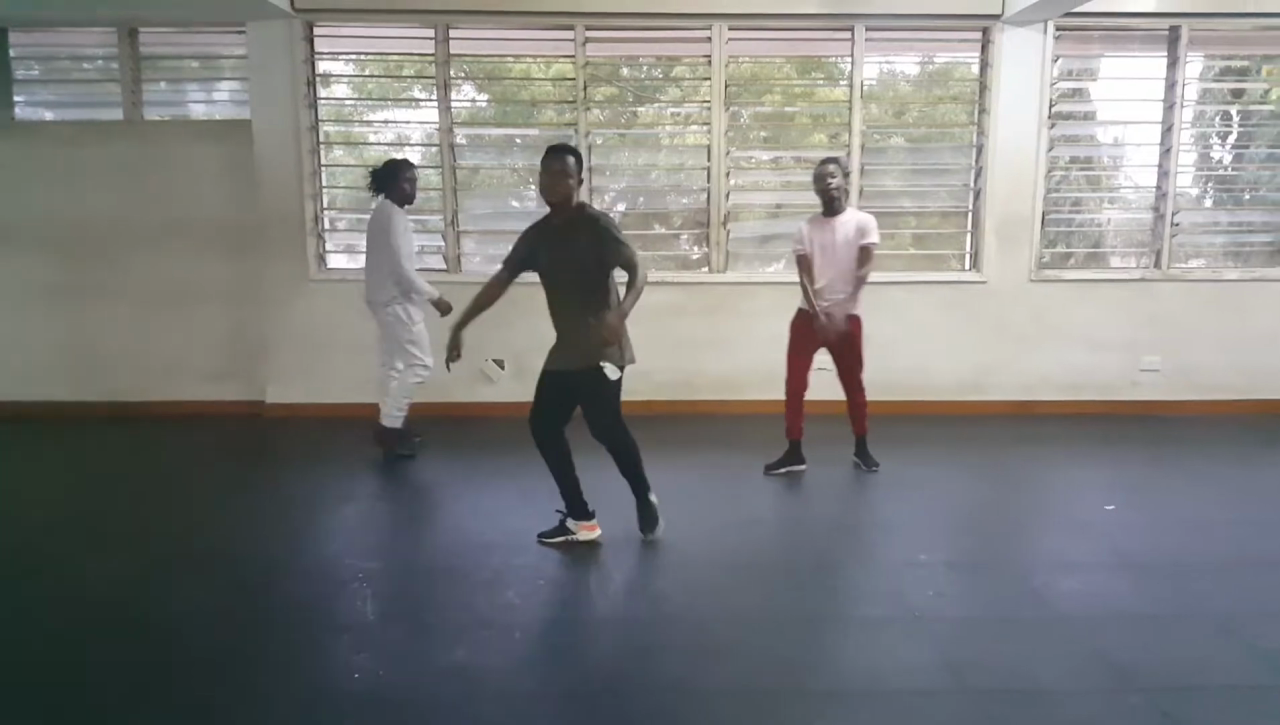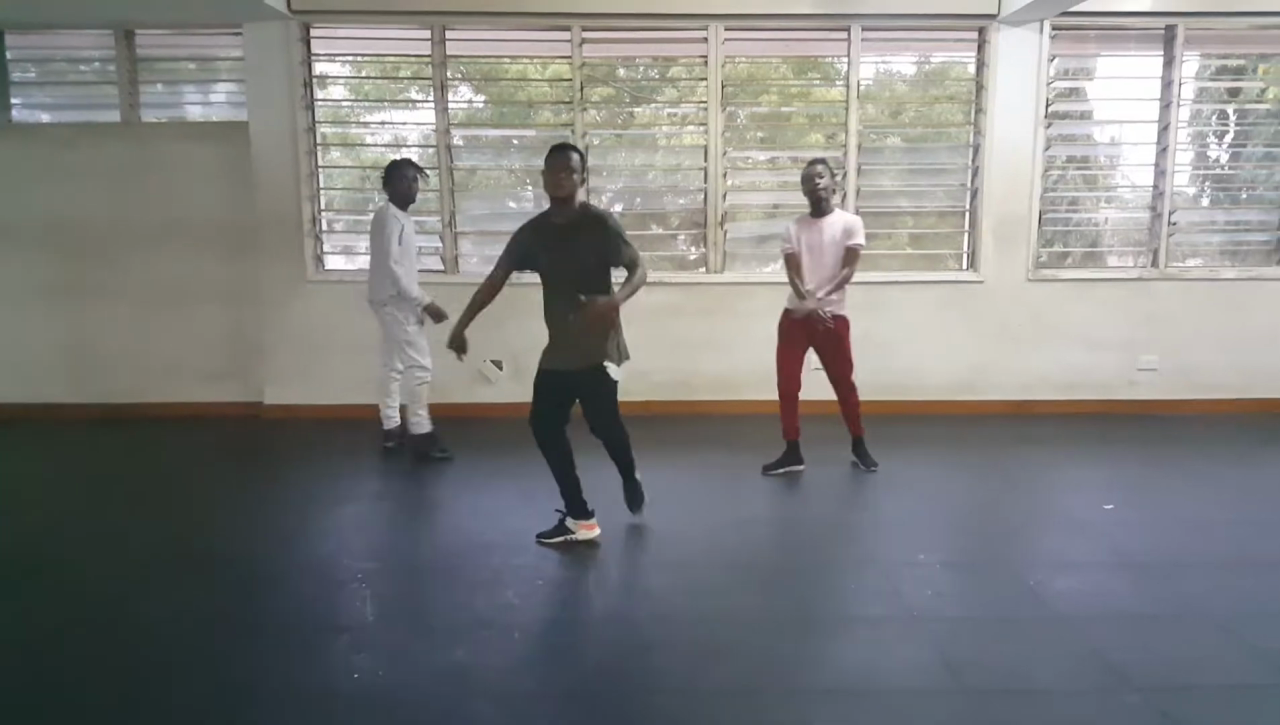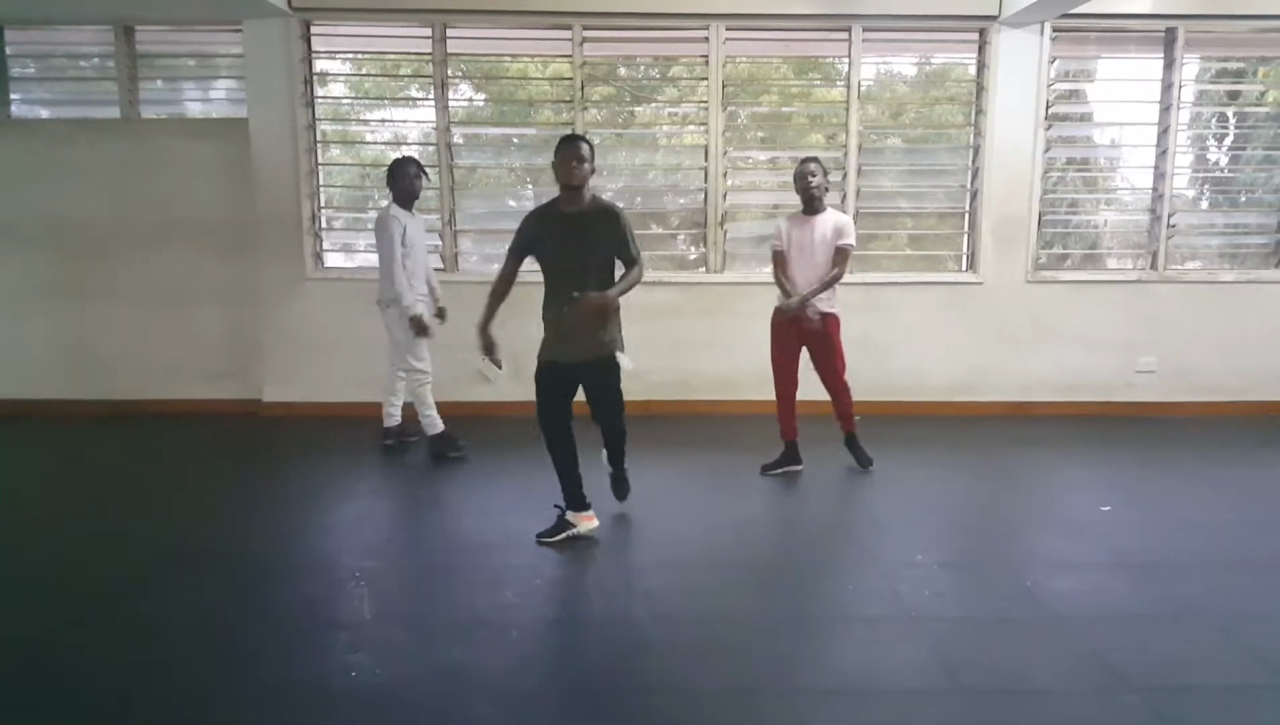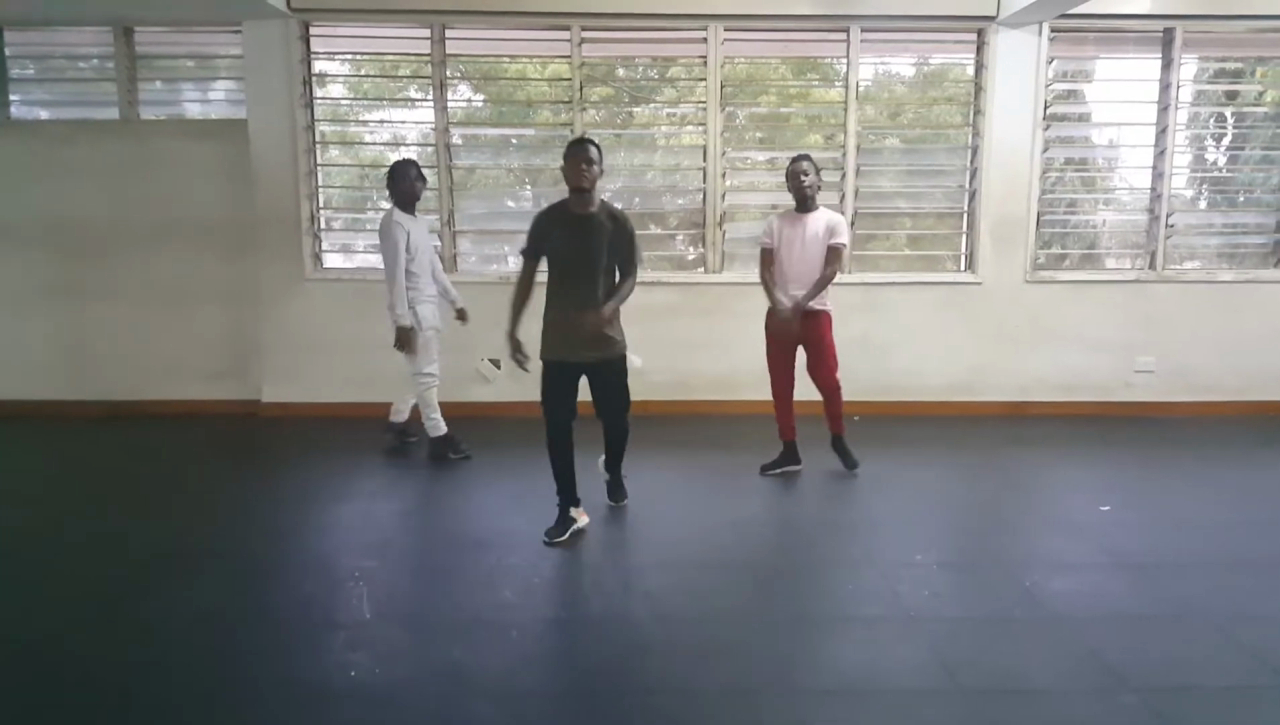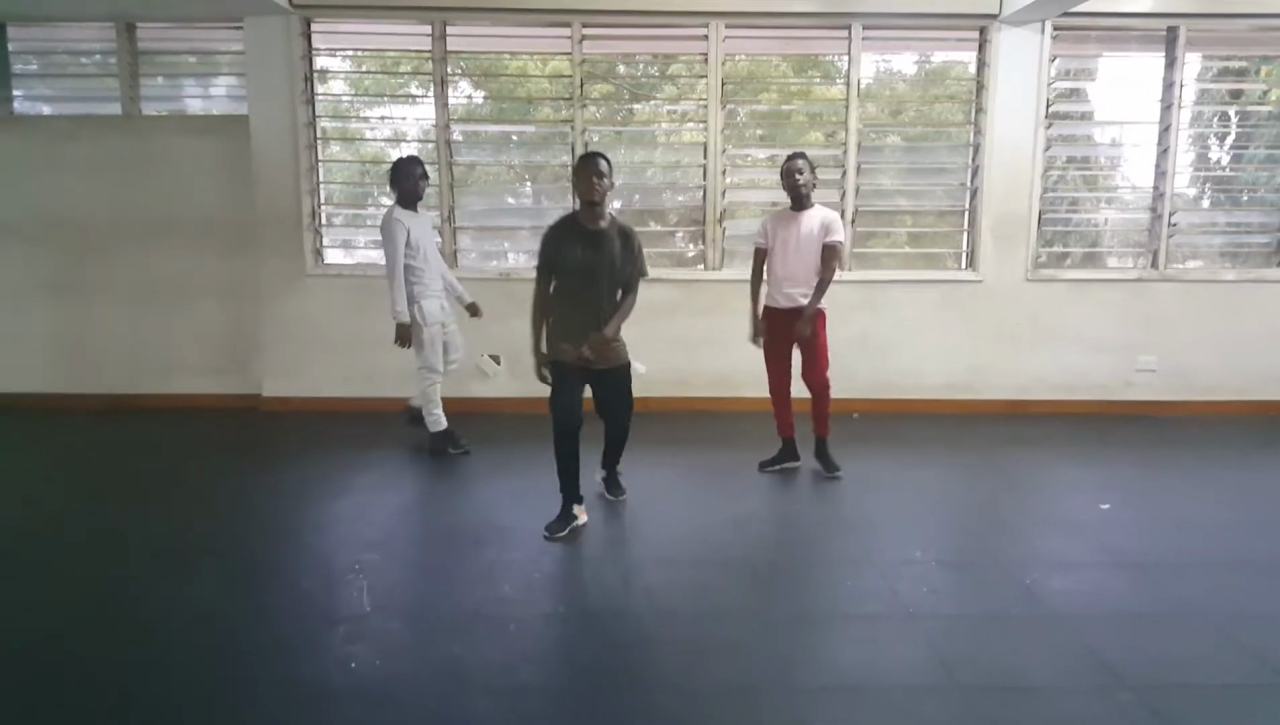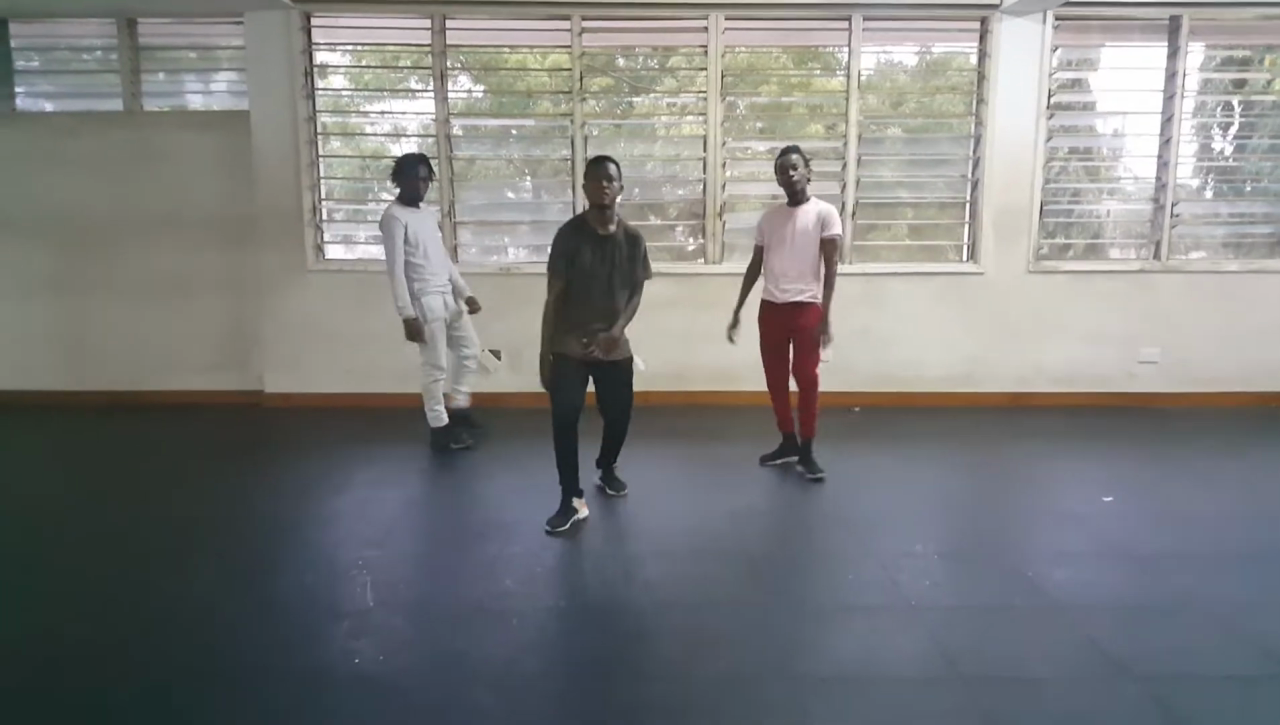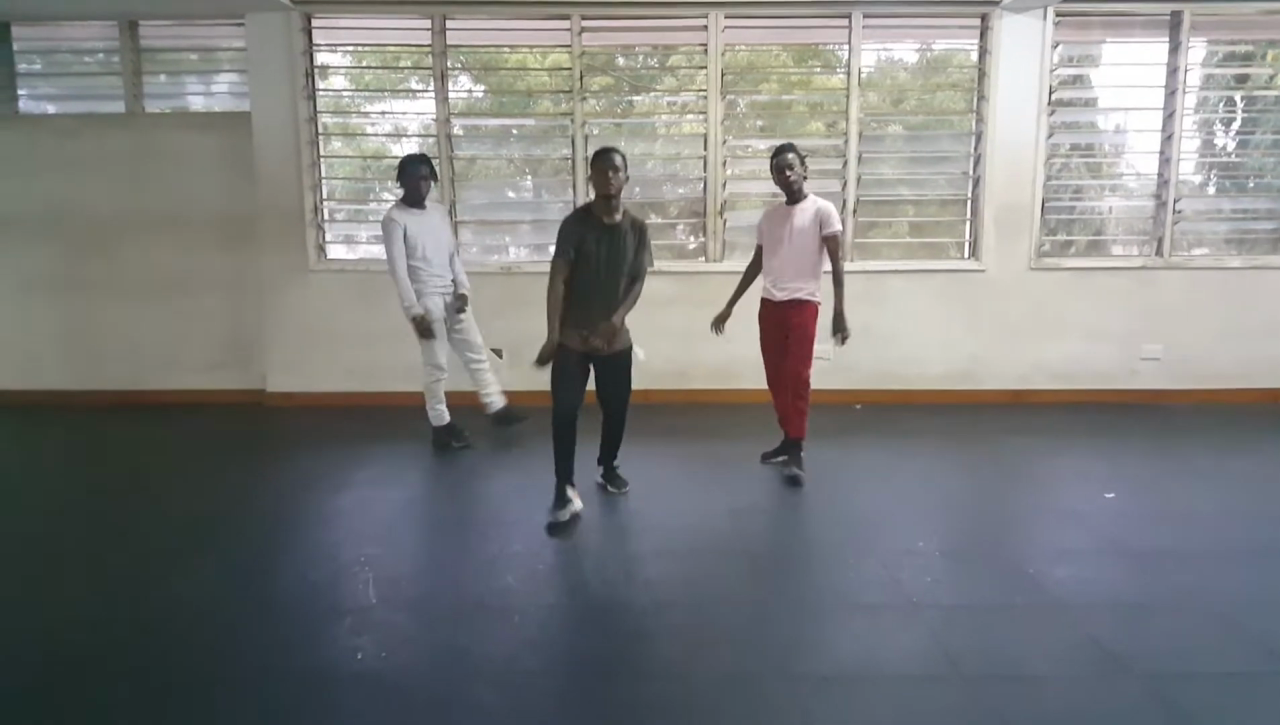
dt=0.1s
person 1, frame 1
left shoulder: (597, 225)
right shoulder: (536, 235)
left elbow: (637, 272)
right elbow: (501, 281)
left wrist: (621, 311)
right wrist: (460, 327)
left hip: (602, 348)
right hip: (565, 350)
left knee: (606, 426)
right knee: (543, 426)
left ankle: (644, 498)
right ankle: (581, 517)
person 1, frame 2
left shoulder: (601, 224)
right shoulder: (532, 232)
left elbow: (638, 270)
right elbow: (496, 279)
left wrist: (615, 299)
right wrist: (461, 325)
left hip: (597, 345)
right hip: (558, 348)
left knee: (604, 423)
right knee: (544, 425)
left ankle: (631, 482)
right ankle: (580, 517)
person 1, frame 3
left shoulder: (609, 216)
right shoulder: (537, 220)
left elbow: (636, 268)
right elbow: (508, 272)
left wrist: (609, 296)
right wrist: (485, 324)
left hip: (599, 335)
right hip: (557, 338)
left knee: (608, 414)
right knee: (552, 420)
left ankle: (618, 469)
right ankle: (577, 510)
person 1, frame 4
left shoulder: (616, 221)
right shoulder: (548, 220)
left elbow: (630, 277)
right elbow: (527, 276)
left wrist: (608, 310)
right wrist: (513, 331)
left hip: (604, 338)
right hip: (559, 338)
left knee: (615, 415)
right knee: (557, 420)
left ankle: (613, 471)
right ankle: (570, 508)
person 1, frame 5
left shoulder: (626, 237)
right shoulder: (558, 234)
left elbow: (630, 292)
right elbow: (541, 292)
left wrist: (610, 331)
right wrist: (537, 348)
left hip: (608, 345)
right hip: (564, 347)
left knee: (620, 419)
right knee: (566, 421)
left ankle: (610, 471)
right ankle: (572, 504)
person 1, frame 6
left shoulder: (633, 239)
right shoulder: (569, 235)
left elbow: (636, 293)
right elbow: (554, 296)
left wrist: (616, 331)
right wrist: (546, 352)
left hip: (612, 342)
right hip: (569, 342)
left knee: (619, 415)
right knee: (565, 412)
left ankle: (607, 468)
right ankle: (572, 499)
person 1, frame 7
left shoulder: (637, 229)
right shoulder: (575, 223)
left elbow: (637, 281)
right elbow: (557, 281)
left wrist: (617, 320)
right wrist: (552, 338)
left hip: (613, 334)
right hip: (573, 334)
left knee: (616, 406)
right knee: (565, 407)
left ankle: (607, 465)
right ankle: (566, 493)
person 2, frame 1
left shoulder: (863, 222)
right shoulder: (806, 227)
left elbow: (862, 270)
right elbow: (806, 277)
left wrist: (843, 310)
right wrist: (818, 312)
left hip: (845, 316)
right hip: (808, 315)
left knee: (853, 385)
right knee: (794, 384)
left ankle: (861, 448)
right ankle: (794, 453)
person 2, frame 2
left shoulder: (849, 223)
right shoulder: (793, 227)
left elbow: (847, 271)
right elbow: (794, 275)
left wrist: (819, 301)
right wrist: (810, 305)
left hip: (833, 315)
right hip: (795, 315)
left knee: (844, 384)
right knee: (787, 385)
left ankle: (859, 446)
right ankle: (792, 453)
person 2, frame 3
left shoulder: (841, 222)
right shoulder: (785, 225)
left elbow: (838, 270)
right elbow: (779, 272)
left wrist: (805, 300)
right wrist: (795, 302)
left hip: (823, 313)
right hip: (786, 314)
left knee: (836, 382)
right knee: (784, 385)
left ankle: (852, 440)
right ankle: (791, 452)
person 2, frame 4
left shoulder: (833, 221)
right shoulder: (775, 223)
left elbow: (830, 270)
right elbow: (765, 270)
left wrist: (800, 305)
right wrist: (779, 307)
left hip: (816, 312)
right hip: (779, 314)
left knee: (827, 380)
right knee: (781, 386)
left ankle: (838, 441)
right ankle: (789, 452)
person 2, frame 5
left shoulder: (828, 219)
right shoulder: (771, 222)
left elbow: (828, 270)
right elbow: (758, 270)
left wrist: (808, 315)
right wrist: (755, 315)
left hip: (810, 311)
right hip: (773, 311)
left knee: (817, 380)
right knee: (778, 384)
left ankle: (822, 447)
right ankle: (788, 448)
person 2, frame 6
left shoulder: (825, 212)
right shoulder: (768, 217)
left elbow: (831, 265)
right elbow: (755, 266)
left wrist: (825, 314)
right wrist: (737, 311)
left hip: (806, 306)
right hip: (771, 306)
left knee: (806, 376)
right knee: (775, 379)
left ankle: (807, 450)
right ankle: (788, 443)
person 2, frame 7
left shoulder: (822, 210)
right shoulder: (769, 216)
left elbow: (836, 262)
right elbow: (756, 264)
left wrist: (839, 311)
right wrist: (729, 306)
left hip: (802, 302)
right hip: (770, 303)
left knee: (797, 374)
right knee: (775, 376)
left ankle: (796, 452)
right ankle: (788, 441)
person 3, frame 1
left shoulder: (386, 213)
right shoulder: (392, 215)
right elbow: (401, 266)
right wrist: (434, 296)
left hip: (384, 301)
right hip: (396, 302)
left knee: (392, 365)
right knee: (420, 363)
left ankle: (391, 426)
right ankle: (390, 426)
person 3, frame 2
left shoulder: (399, 216)
right shoulder: (390, 216)
right elbow: (392, 266)
left wrist: (418, 302)
right wrist: (424, 302)
left hip: (391, 301)
right hip: (395, 303)
left knee: (393, 366)
right knee: (419, 365)
left ankle: (391, 428)
right ankle: (421, 435)
person 3, frame 3
left shoulder: (415, 218)
right shoulder: (390, 218)
right elbow: (392, 269)
left wrist: (436, 300)
right wrist: (411, 312)
left hip: (416, 302)
right hip: (402, 305)
left knee: (401, 367)
right knee: (419, 369)
left ankle: (391, 426)
right ankle: (436, 435)
person 3, frame 4
left shoulder: (418, 221)
right shoulder: (394, 223)
right elbow: (396, 275)
left wrist: (456, 301)
right wrist: (402, 322)
left hip: (428, 304)
right hip: (414, 308)
left knee: (420, 369)
right knee: (427, 373)
left ankle: (399, 421)
right ankle: (438, 438)
person 3, frame 5
left shoulder: (423, 217)
right shoulder: (395, 219)
right elbow: (395, 272)
left wrist: (464, 297)
right wrist: (401, 319)
left hip: (440, 299)
right hip: (421, 303)
left knee: (450, 357)
right knee: (432, 368)
left ankle: (419, 406)
right ankle: (438, 432)
person 3, frame 6
left shoulder: (428, 212)
right shoulder: (393, 217)
right elbow: (396, 269)
left wrist: (465, 293)
right wrist: (407, 315)
left hip: (447, 295)
right hip: (425, 300)
left knee: (469, 351)
right knee: (436, 366)
left ankle: (458, 407)
right ankle: (439, 428)
person 3, frame 7
left shoulder: (439, 212)
right shoulder: (394, 219)
right elbow: (398, 270)
left wrist: (463, 289)
right wrist: (415, 312)
left hip: (451, 297)
right hip: (424, 302)
left knee: (476, 352)
right knee: (436, 366)
left ankle: (498, 408)
right ankle: (441, 425)
